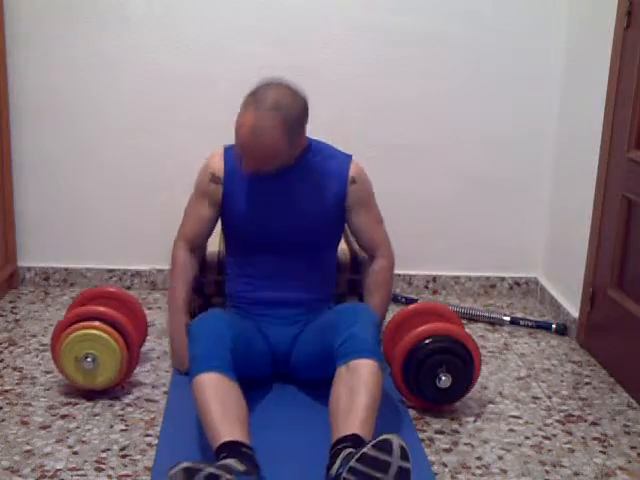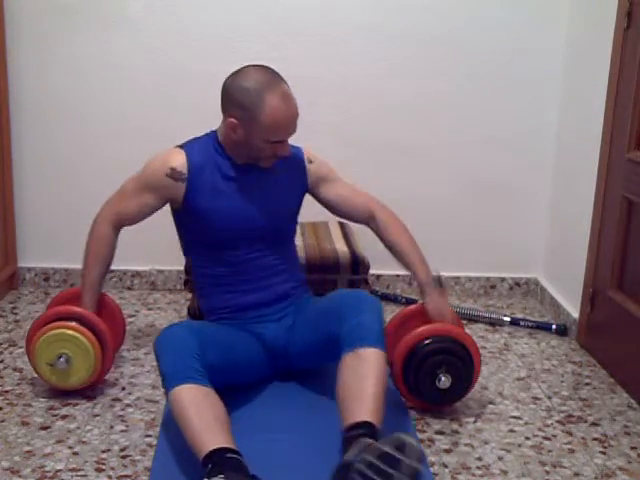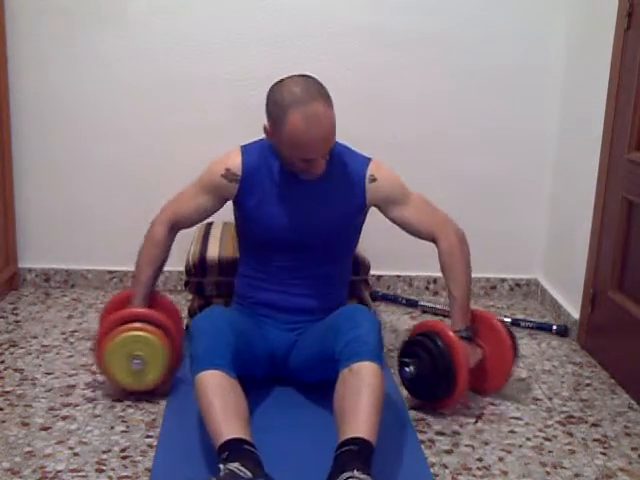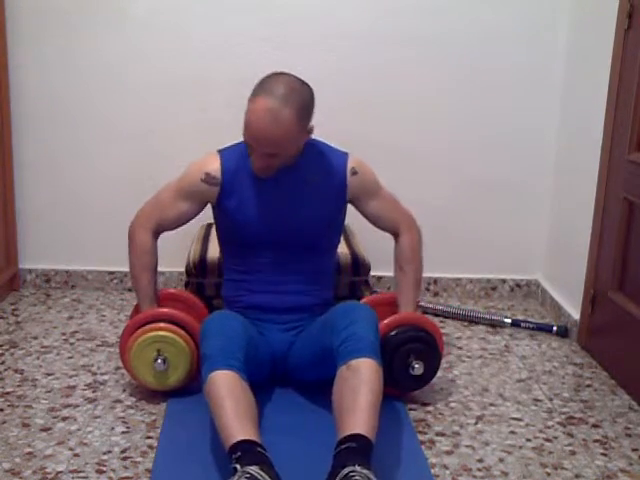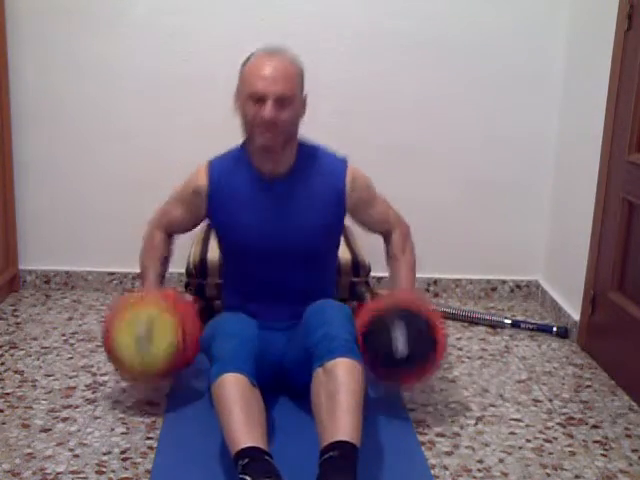
dt=1s
person 1, frame 1
left shoulder: (345, 175)
right shoulder: (219, 169)
left elbow: (381, 257)
right elbow: (187, 247)
left wrist: (367, 332)
right wrist: (179, 328)
left hip: (315, 330)
right hip: (246, 328)
left knee: (356, 319)
right knee: (209, 327)
person 1, frame 2
left shoulder: (302, 164)
right shoulder: (181, 168)
left elbow: (375, 214)
right elbow: (109, 221)
left wrist: (429, 286)
right wrist: (88, 308)
left hip: (299, 319)
right hip: (233, 334)
left knee: (361, 306)
right knee: (174, 342)
person 1, frame 3
left shoulder: (365, 175)
right shoulder: (238, 169)
left elbow: (449, 236)
right elbow: (165, 224)
left wrist: (459, 326)
right wrist: (138, 307)
left hip: (321, 335)
right hip: (253, 328)
left knee: (361, 322)
right knee: (210, 325)
person 1, frame 4
left shoulder: (344, 171)
right shoulder: (218, 171)
left elbow: (407, 231)
right elbow: (143, 227)
left wrist: (407, 318)
right wrist: (150, 316)
left hip: (314, 334)
right hip: (247, 331)
left knee: (358, 318)
right knee: (220, 327)
person 1, frame 5
left shoulder: (340, 176)
right shoulder: (212, 180)
left elbow: (396, 230)
right elbow: (161, 229)
left hip: (312, 338)
right hip: (247, 333)
left knee: (331, 316)
right knee: (230, 331)
